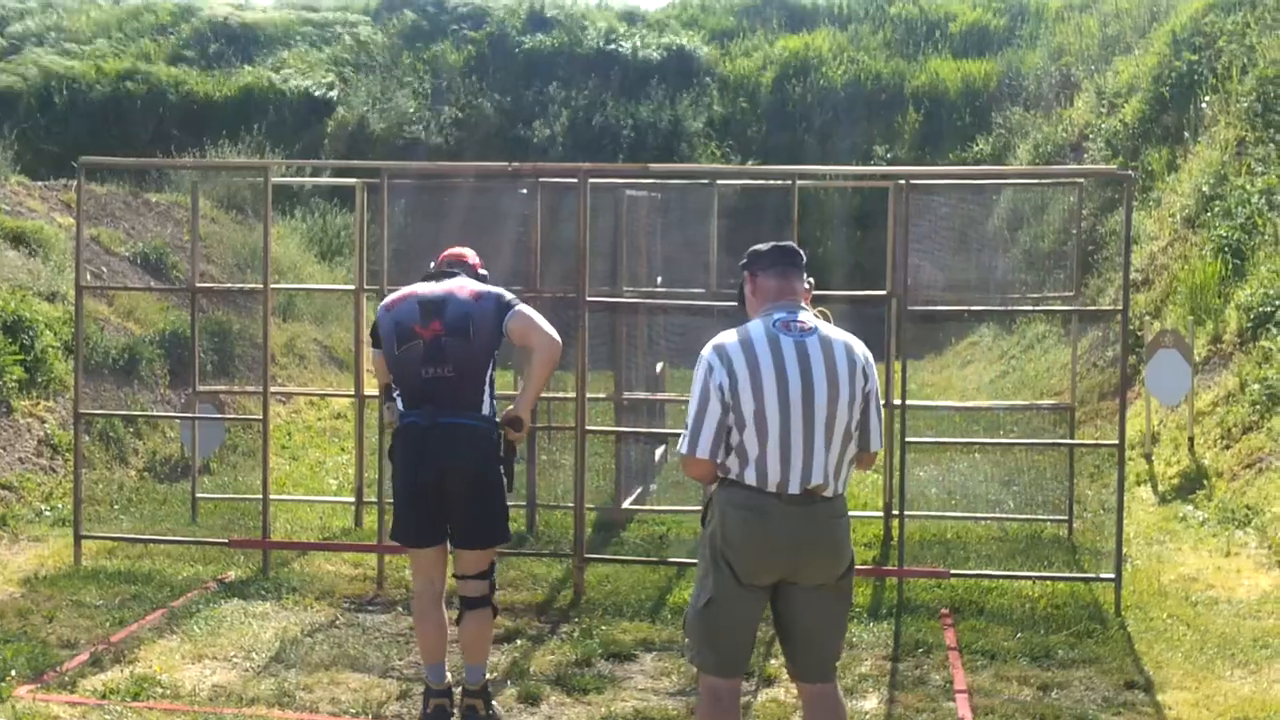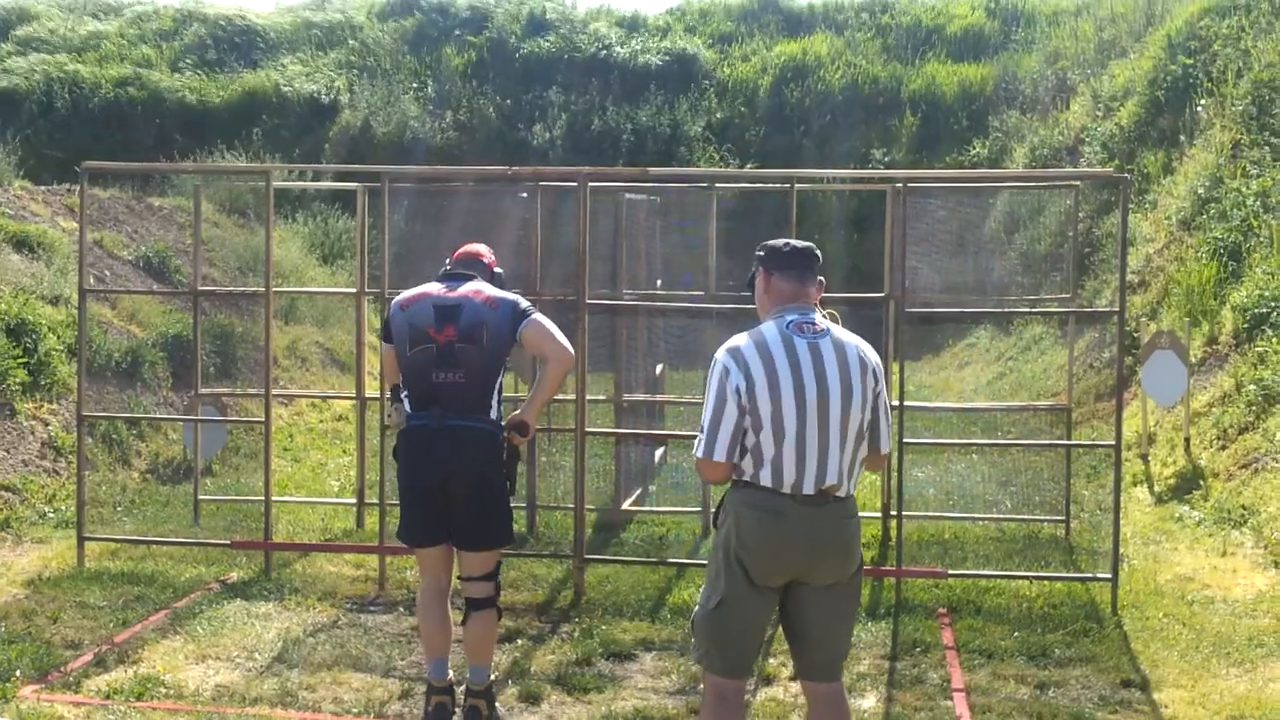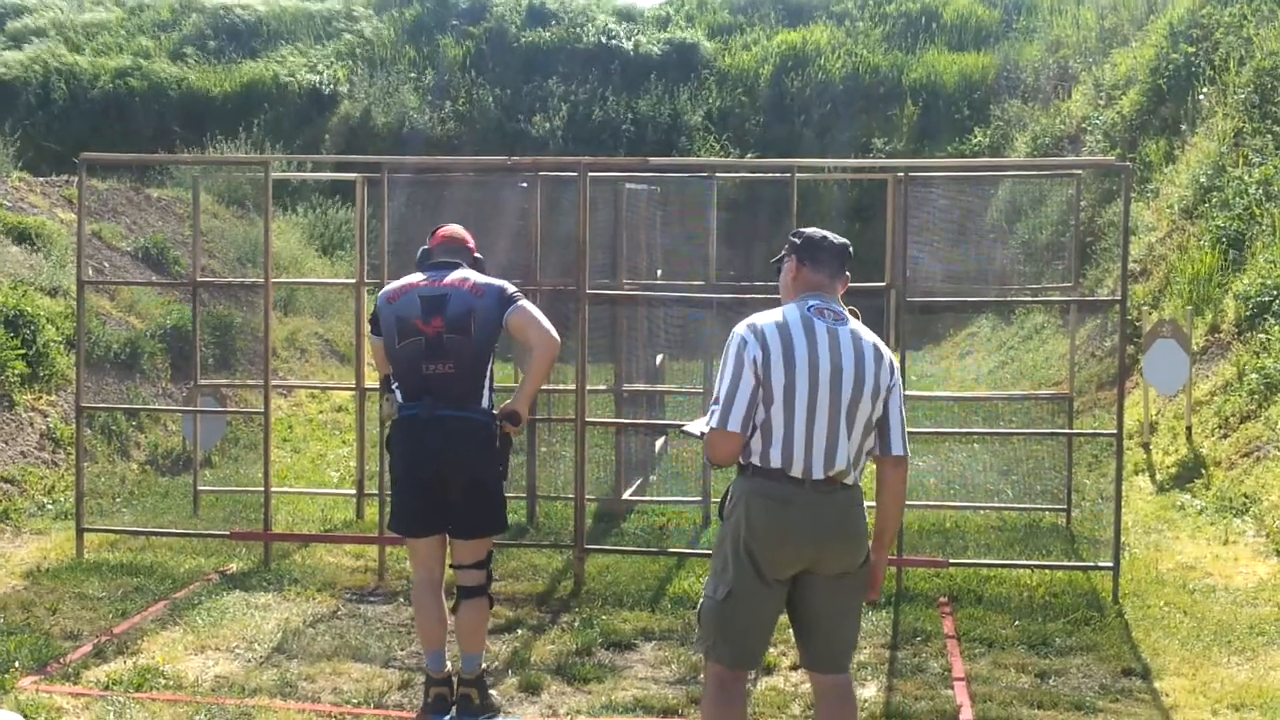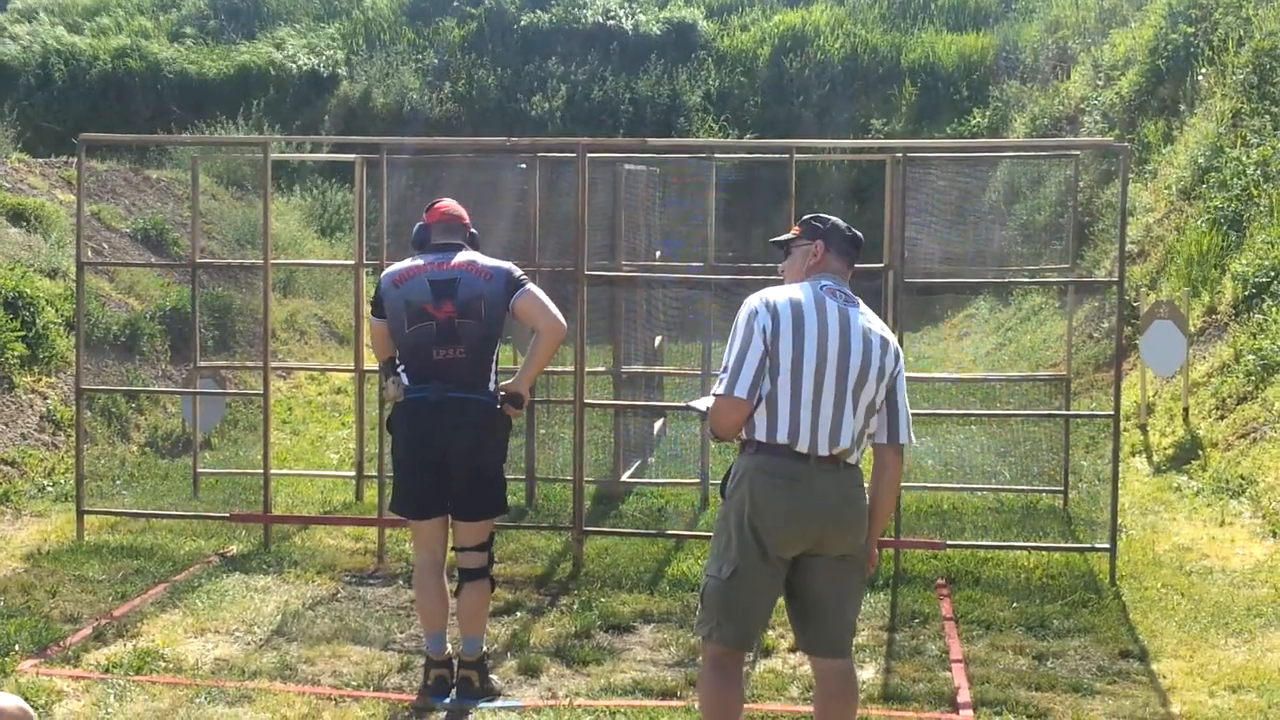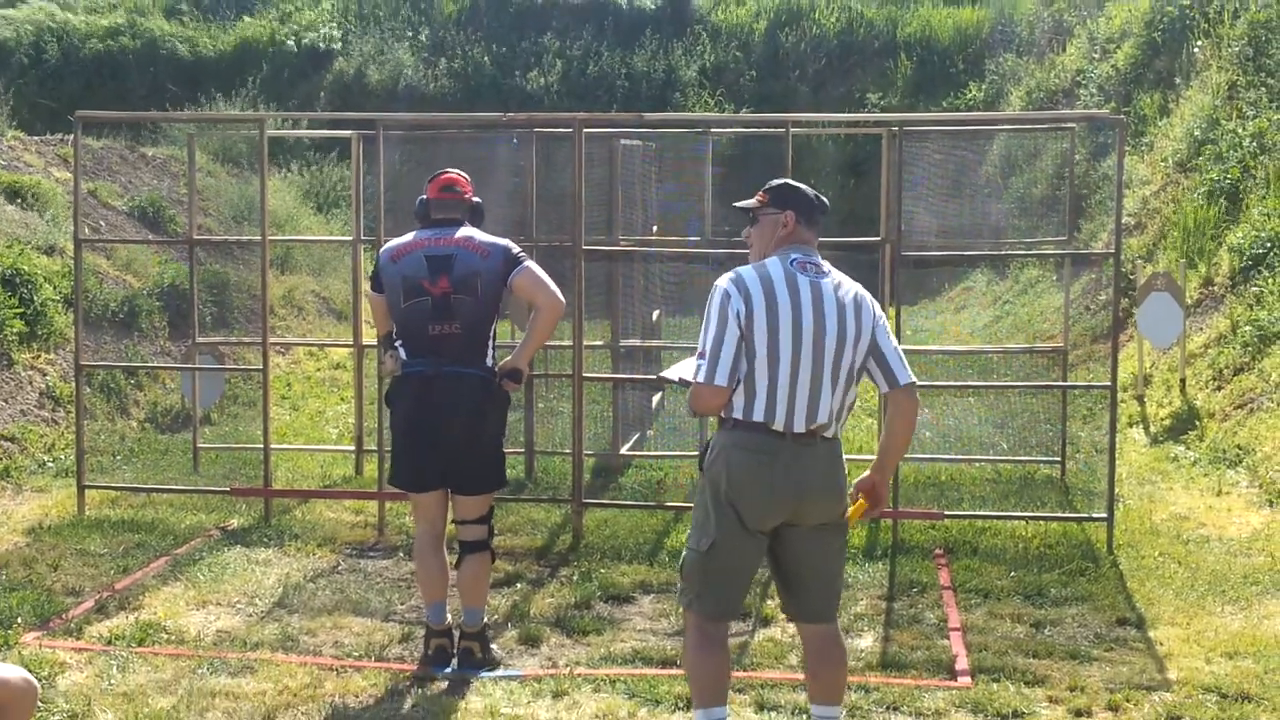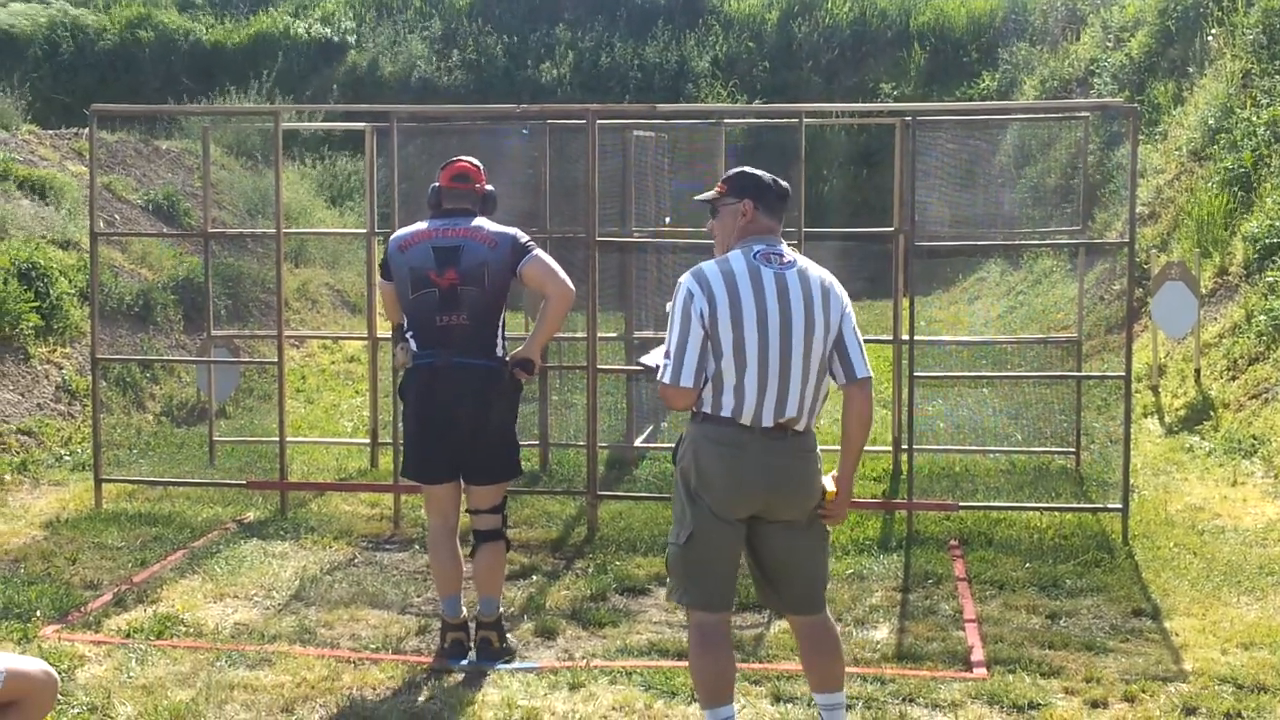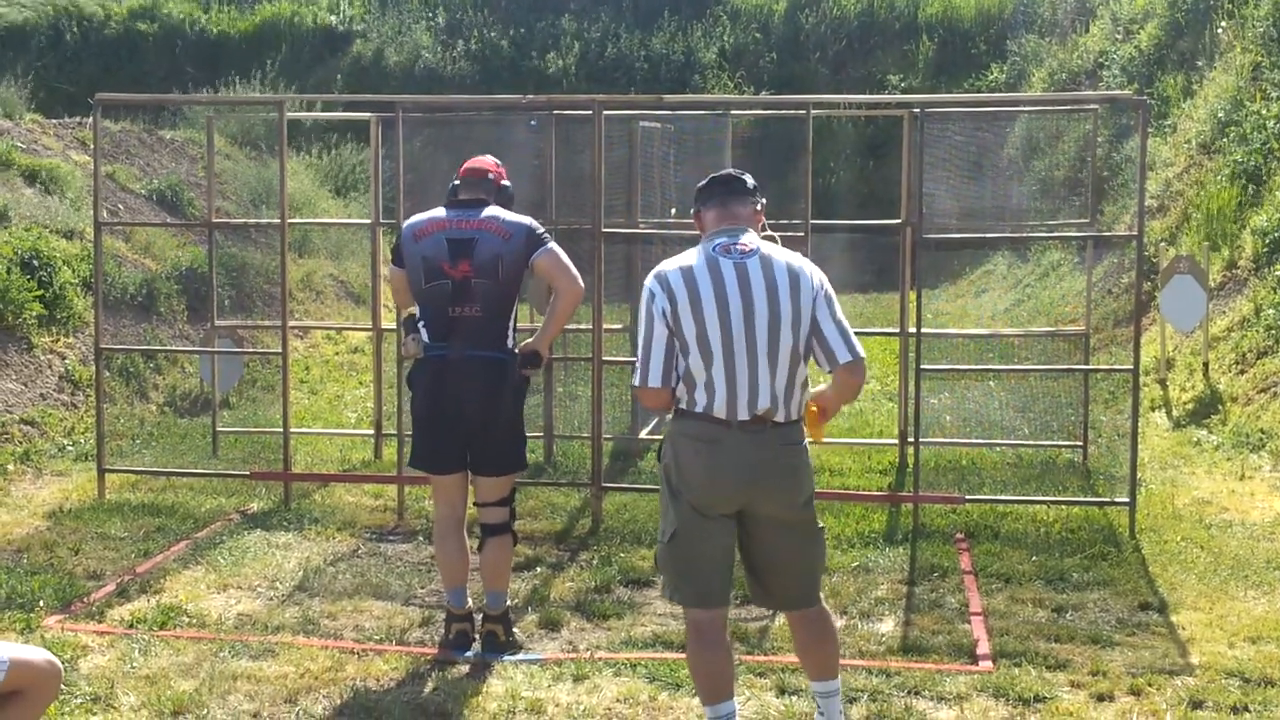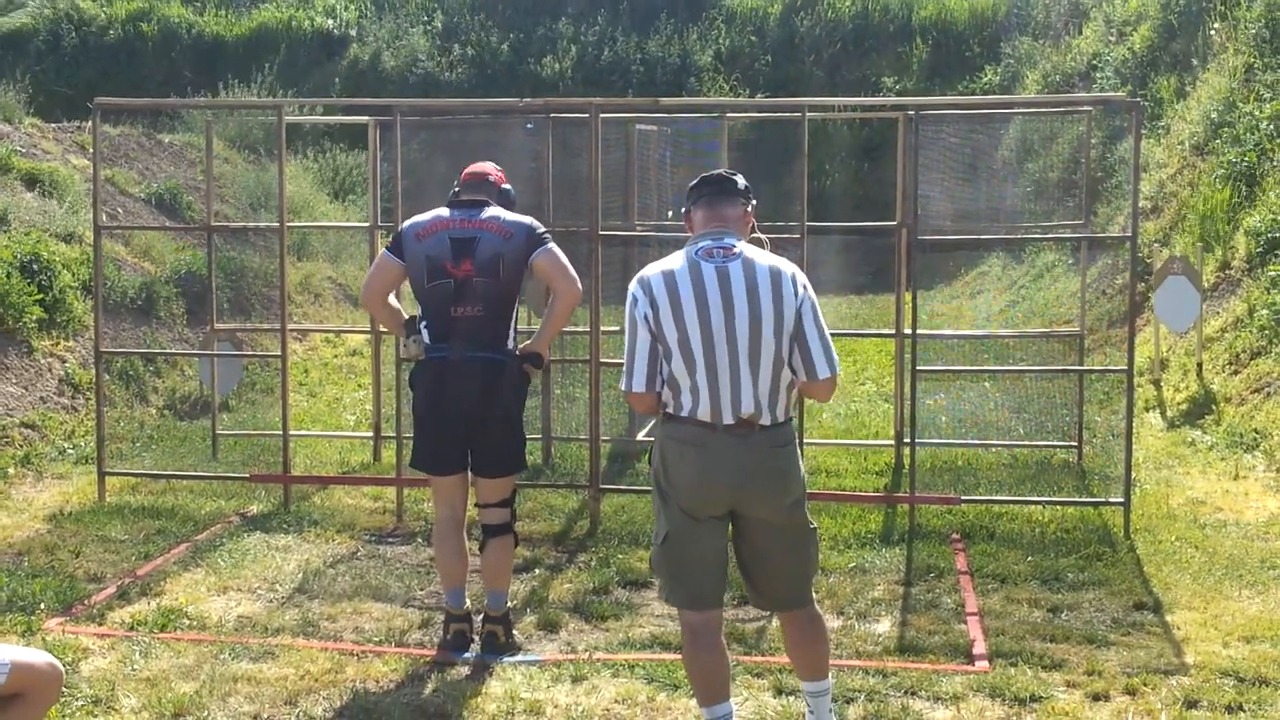
dt=0.5s
person 1, frame 1
left shoulder: (725, 351)
right shoulder: (854, 353)
left elbow: (698, 466)
right elbow: (867, 456)
left hip: (745, 522)
right hip: (823, 526)
left knee: (720, 676)
right knee: (819, 679)
person 1, frame 2
left shoulder: (739, 355)
right shoulder: (862, 355)
left elbow: (713, 469)
right elbow: (877, 458)
left hip: (758, 523)
right hip: (833, 526)
left knee: (725, 676)
right knee: (824, 679)
person 1, frame 3
left shoulder: (756, 333)
right shoulder: (877, 353)
left elbow: (722, 448)
right elbow: (894, 467)
left wrist: (713, 445)
right wrist: (879, 553)
left hip: (764, 509)
right hip: (840, 516)
left knee: (726, 667)
right knee: (832, 671)
person 1, frame 4
left shoulder: (768, 306)
right shoulder: (881, 337)
left elbow: (728, 414)
right elbow: (891, 455)
left wrist: (721, 428)
right wrist: (870, 537)
left hip: (767, 487)
right hip: (841, 497)
left knee: (723, 646)
right knee: (833, 654)
person 1, frame 5
left shoulder: (739, 286)
right shoulder: (856, 299)
left elbow: (709, 397)
right elbow: (904, 397)
left wrist: (694, 397)
right wrist: (881, 473)
left hip: (744, 463)
right hip: (818, 467)
left knee: (707, 616)
right knee: (818, 620)
person 1, frame 6
left shoulder: (702, 283)
right shoulder: (825, 286)
left elbow: (679, 395)
right elbow: (859, 392)
left wrist: (665, 374)
right wrist: (845, 477)
left hip: (717, 457)
right hip: (792, 459)
left knee: (707, 613)
right knee: (808, 609)
person 1, frame 7
left shoulder: (667, 279)
right shoulder: (801, 273)
left elbow: (653, 395)
right elbow: (850, 372)
right wrist: (825, 399)
left hip: (700, 452)
right hip: (780, 452)
left knee: (704, 611)
right knee: (802, 600)
person 1, frame 8
left shoulder: (651, 283)
right shoulder: (785, 277)
left elbow: (641, 399)
right elbow: (822, 386)
left hip: (689, 456)
right hip: (769, 454)
left knee: (698, 613)
right knee: (795, 600)
person 2, frame 1
left shoulder: (390, 307)
right shoulder: (490, 298)
left elbow: (383, 380)
right elbow: (549, 343)
right wrist: (523, 407)
left hip: (412, 447)
right hip: (471, 446)
left knee: (427, 581)
right knee: (476, 580)
person 2, frame 2
left shoulder: (403, 304)
right shoulder: (504, 304)
left elbow: (391, 376)
right elbow: (561, 354)
right wrist: (530, 411)
left hip: (418, 448)
right hip: (477, 448)
left knee: (432, 579)
right knee: (480, 582)
person 2, frame 3
left shoulder: (389, 296)
right shoulder: (491, 290)
left elbow: (383, 368)
right elbow: (547, 340)
right wrist: (521, 401)
left hip: (411, 439)
right hip: (470, 438)
left knee: (426, 572)
right knee: (473, 570)
person 2, frame 4
left shoulder: (392, 279)
right shoulder: (497, 273)
left elbow: (382, 351)
right elbow: (554, 325)
right wrist: (520, 384)
left hip: (416, 422)
right hip: (475, 420)
left knee: (427, 553)
right knee: (474, 553)
left ankle: (437, 666)
right ankle: (471, 668)
person 2, frame 5
left shoulder: (391, 254)
right shoulder: (496, 250)
left elbow: (382, 324)
right elbow: (552, 301)
right wrist: (519, 360)
left hip: (414, 397)
right hip: (473, 396)
left knee: (427, 526)
right knee: (474, 526)
left ankle: (437, 637)
right ankle: (472, 639)
person 2, frame 6
left shoulder: (400, 244)
right shoulder: (504, 239)
left elbow: (392, 314)
right elbow: (561, 290)
right wrist: (530, 351)
left hip: (425, 388)
right hip: (484, 387)
left knee: (441, 518)
right knee: (489, 517)
left ankle: (453, 629)
right ankle: (489, 629)
person 2, frame 7
left shoulder: (414, 230)
right shoulder: (519, 228)
left elbow: (401, 297)
right elbow: (571, 286)
right wrist: (541, 344)
left hip: (435, 378)
right hip: (495, 378)
left knee: (447, 508)
right knee: (497, 508)
left ankle: (458, 620)
right ankle: (495, 622)
person 2, frame 8
left shoulder: (415, 229)
right shoulder: (520, 229)
left elbow: (372, 294)
right elbow: (569, 288)
right wrist: (538, 347)
left hip: (436, 379)
right hip: (495, 378)
left knee: (447, 510)
right knee: (497, 510)
left ankle: (456, 621)
right ankle: (496, 623)
